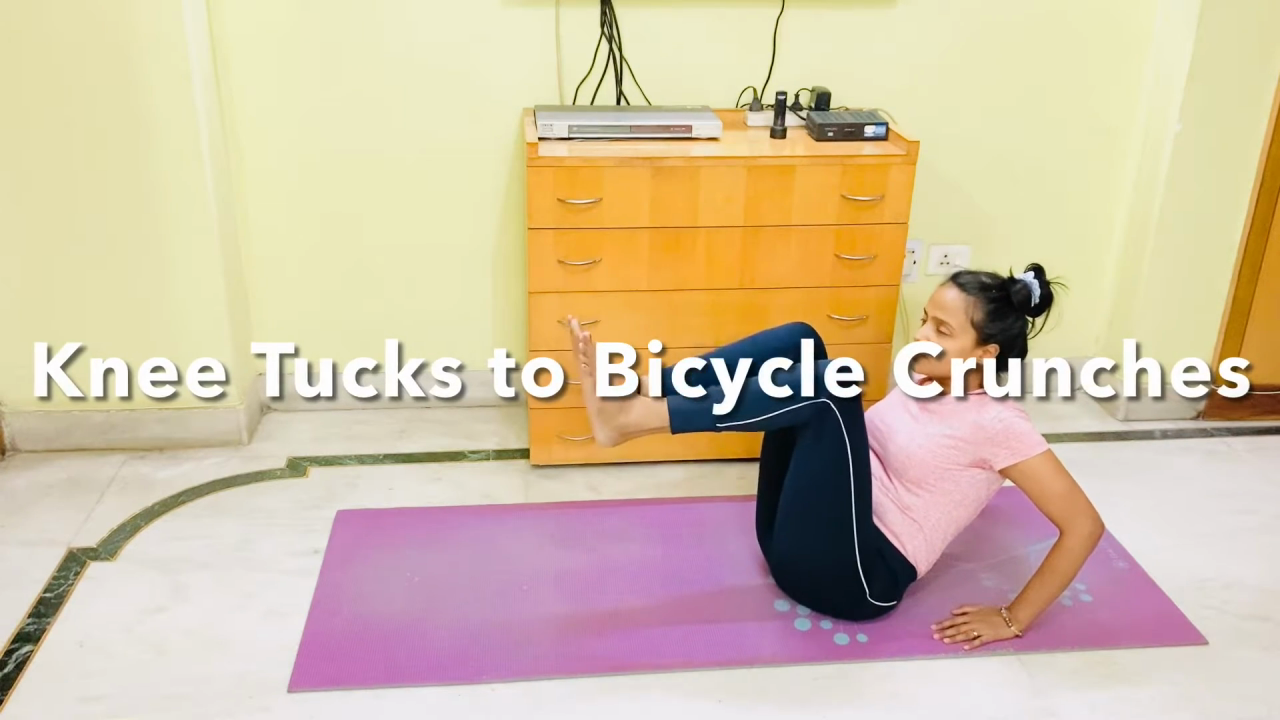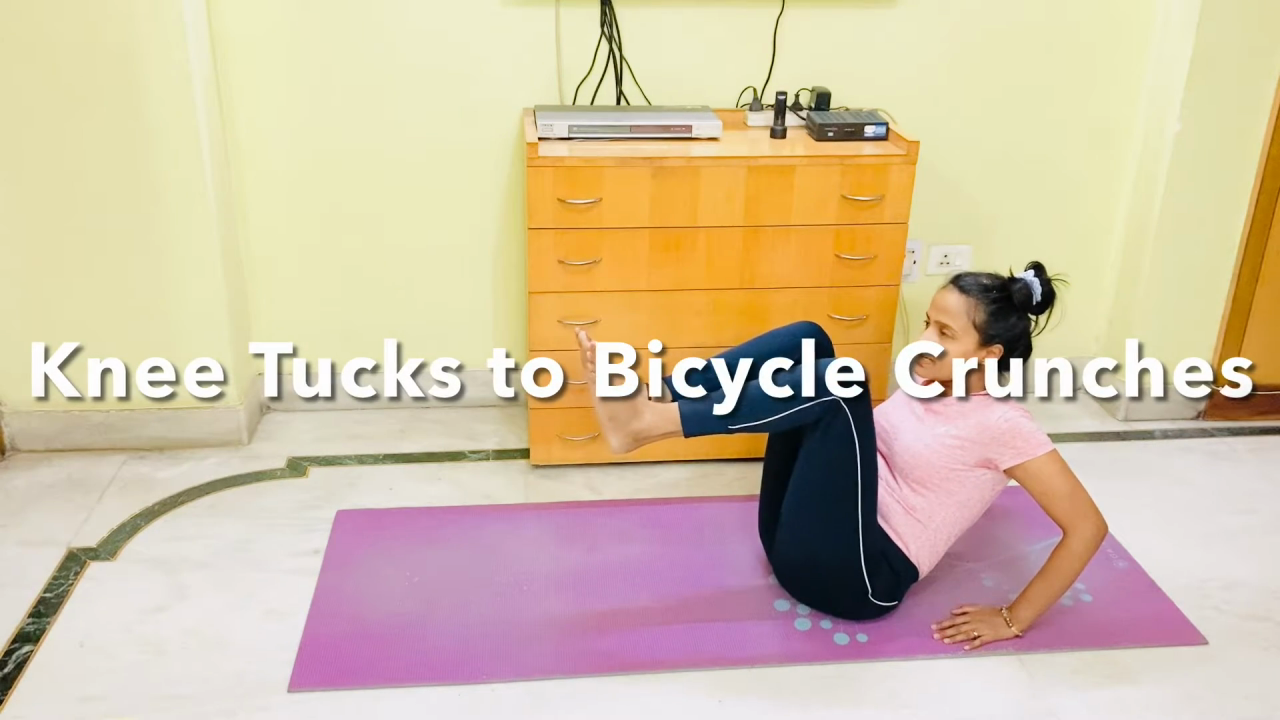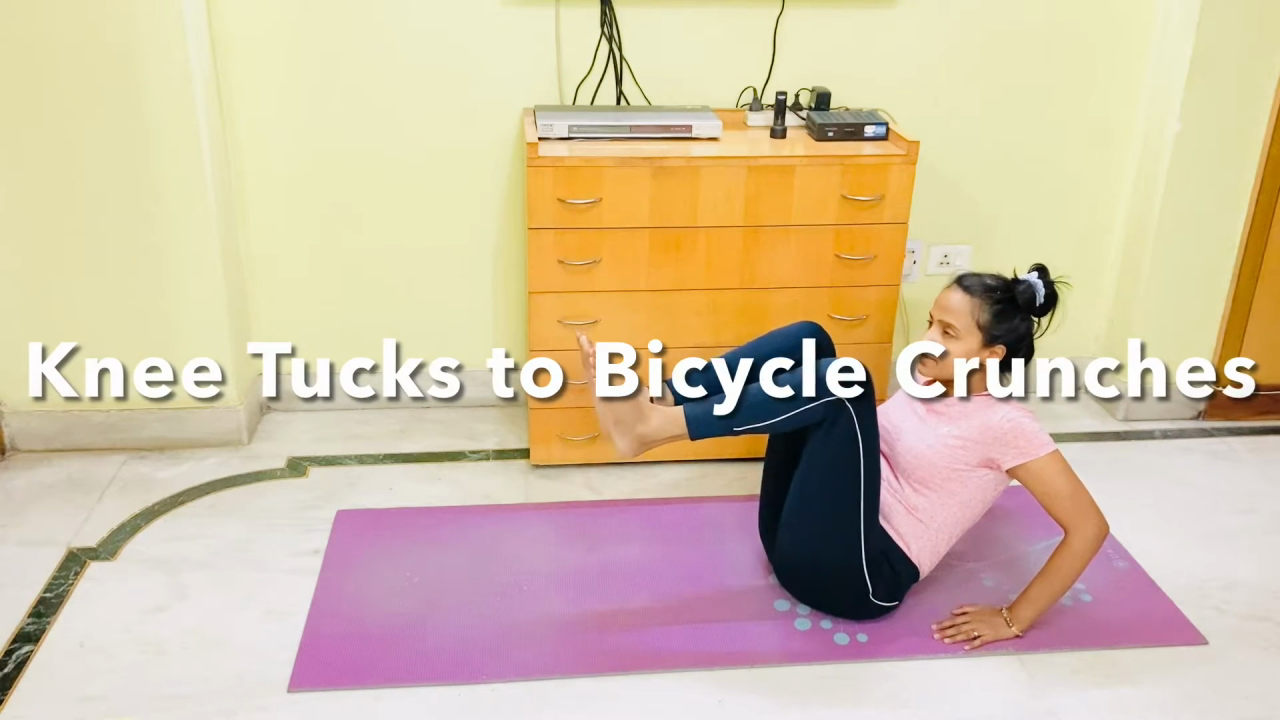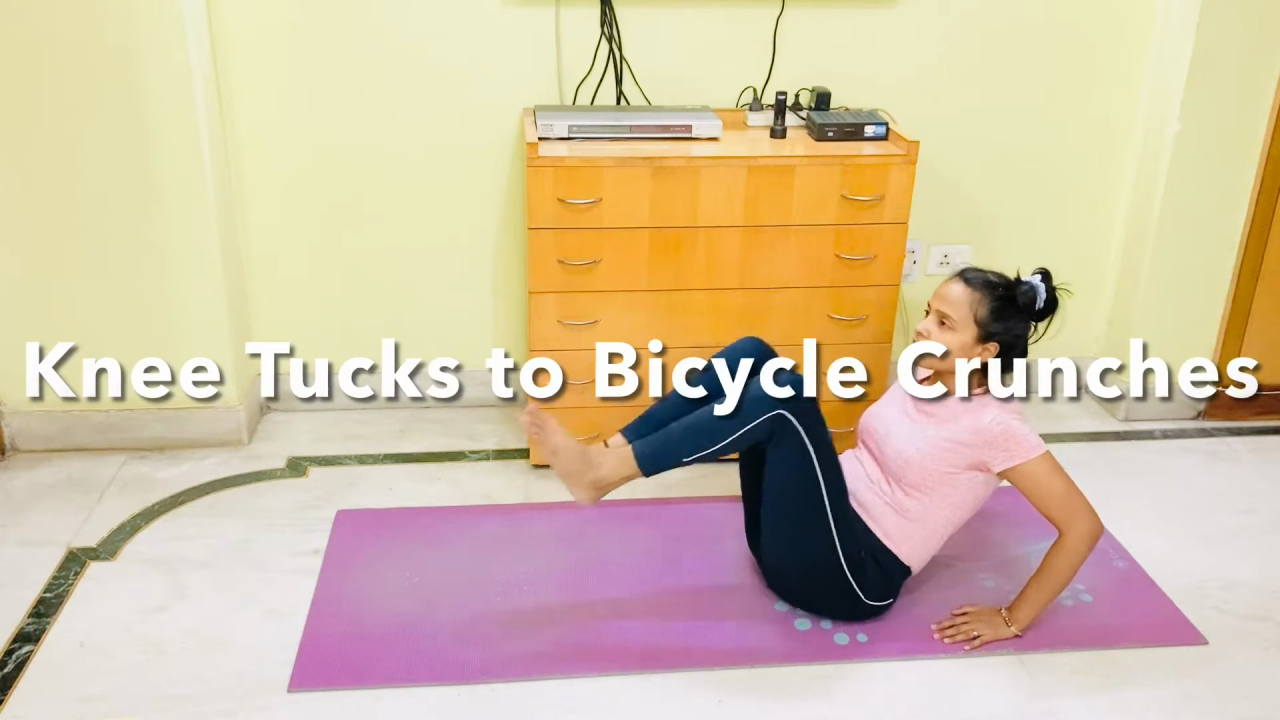
dt=0.4s
person 1, frame 1
left shoulder: (997, 426)
right shoulder: (923, 380)
left elbow: (1084, 527)
left wrist: (1013, 620)
left hip: (855, 574)
right hip: (795, 534)
left knee: (825, 383)
right knee: (798, 341)
left ankle: (633, 419)
right ankle: (641, 394)
person 1, frame 2
left shoulder: (1002, 427)
right shoulder: (927, 382)
left elbow: (1087, 528)
left wrist: (1012, 620)
left hip: (856, 574)
right hip: (797, 533)
left knee: (836, 381)
right knee: (806, 339)
left ankle: (645, 423)
right ankle: (652, 402)
person 1, frame 3
left shoulder: (1004, 427)
right shoulder: (927, 381)
left elbow: (1088, 528)
left wrist: (1012, 621)
left hip: (856, 574)
right hip: (798, 534)
right knee: (807, 339)
left ankle: (652, 428)
right ankle: (657, 404)
person 1, frame 4
left shoulder: (994, 427)
right shoulder: (920, 382)
left elbow: (1082, 527)
left wrist: (1012, 619)
left hip: (851, 575)
right hip: (811, 528)
left knee: (777, 397)
right knee: (751, 357)
left ankle: (604, 472)
right ankle: (608, 453)
